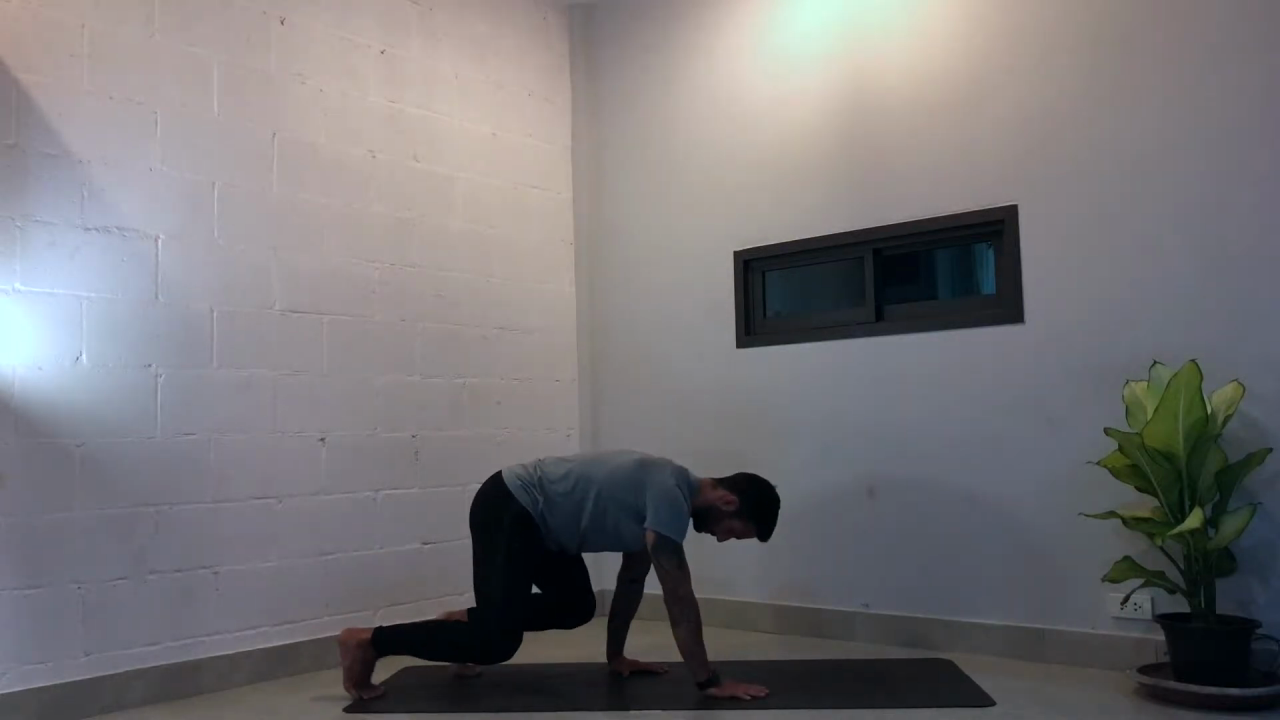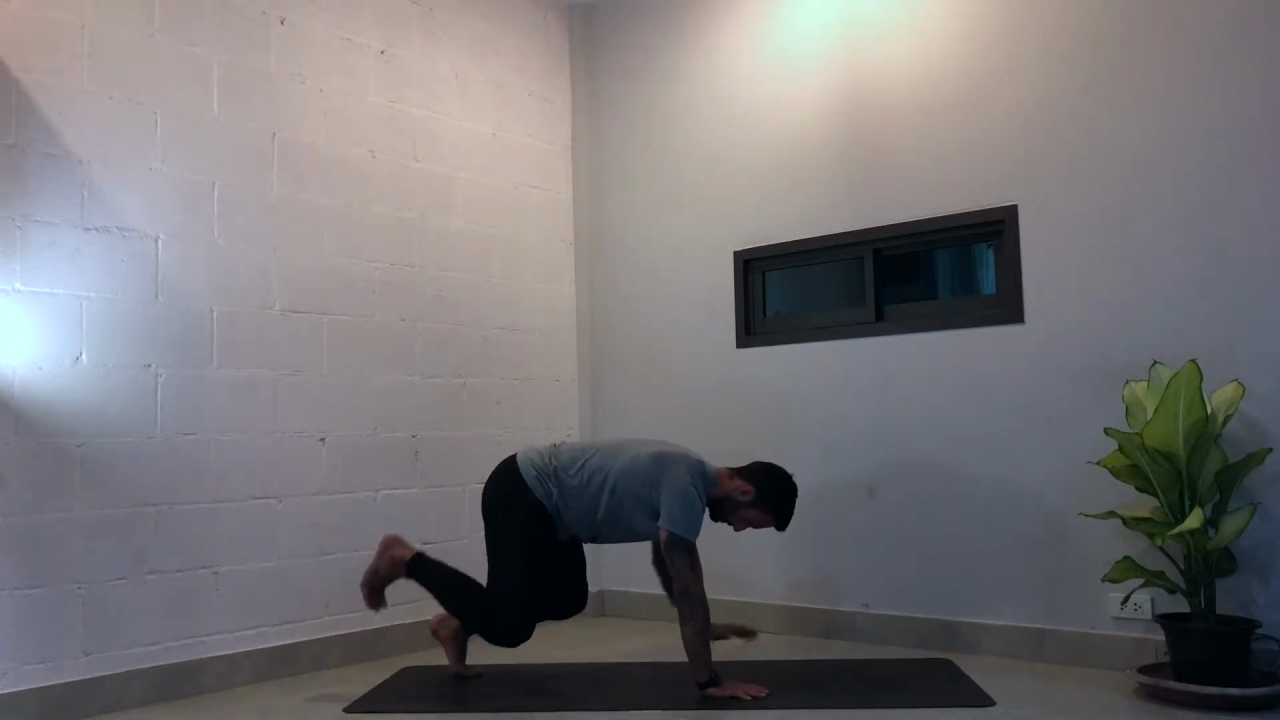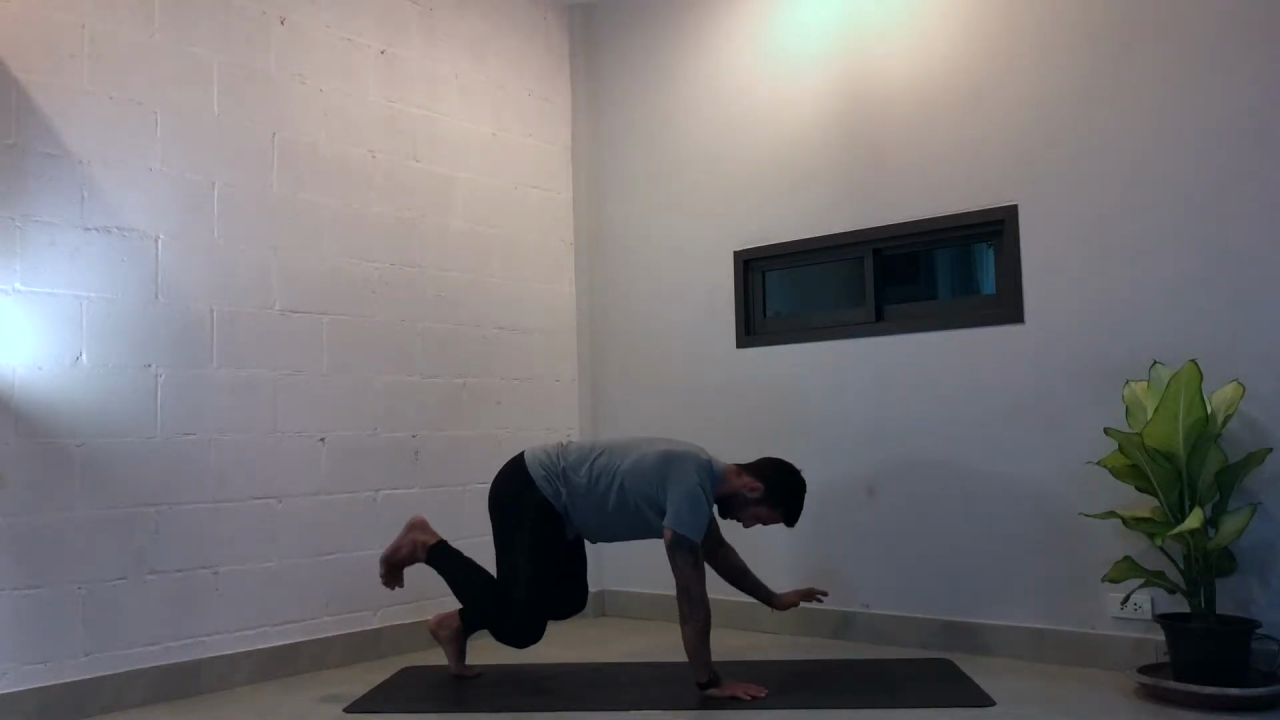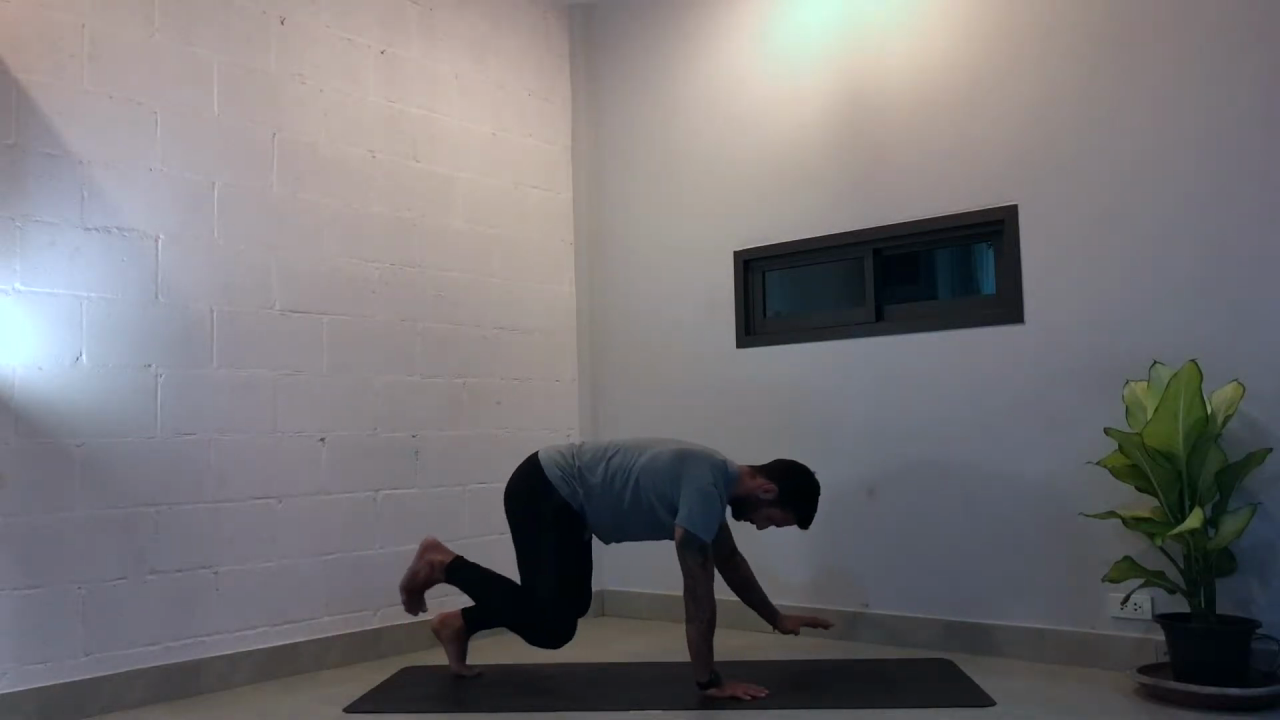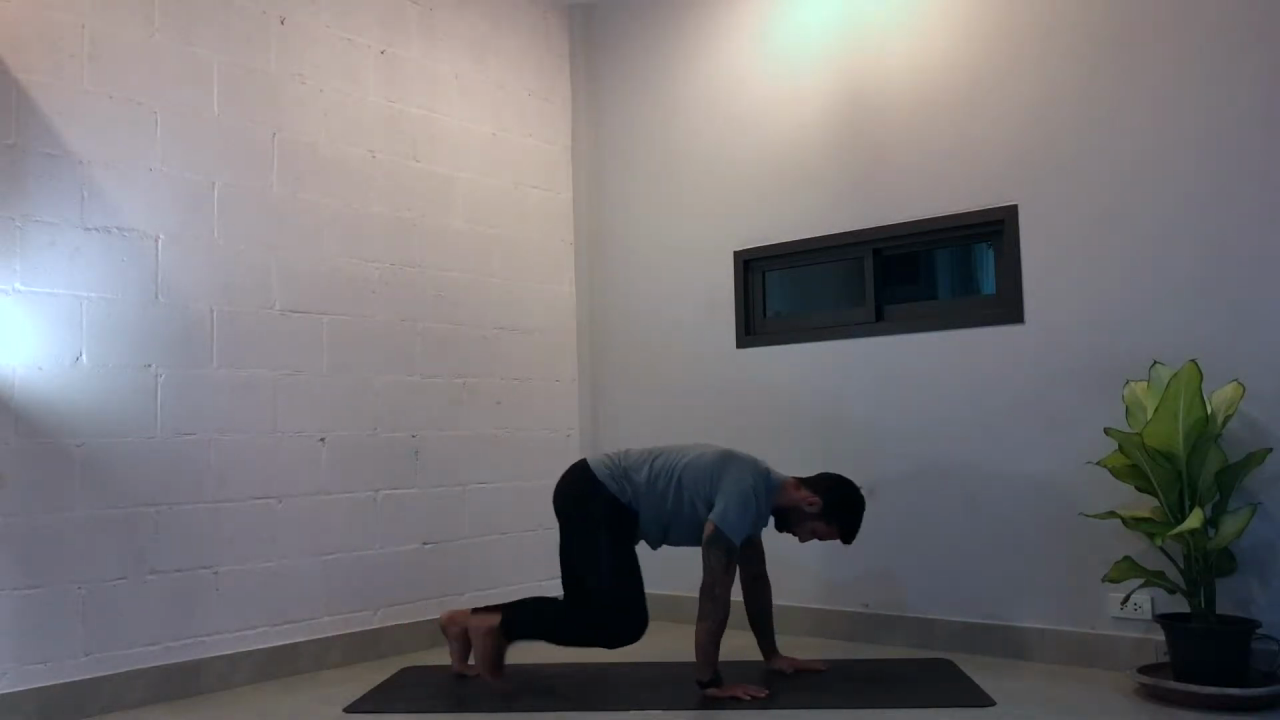
dt=0.5s
person 1, frame 1
left shoulder: (666, 494)
right shoulder: (670, 496)
left elbow: (632, 577)
right elbow: (679, 598)
left wrist: (615, 654)
right wrist: (710, 681)
left hip: (534, 517)
right hip: (509, 509)
left knee: (576, 606)
right knee: (496, 642)
left ankle: (464, 621)
right ankle: (368, 642)
person 1, frame 2
left shoulder: (686, 480)
right shoulder: (685, 489)
left elbow: (664, 561)
right elbow: (689, 590)
left wrist: (705, 629)
right wrist: (708, 680)
left hip: (541, 498)
right hip: (520, 494)
left knee: (569, 599)
right knee: (509, 626)
left ankle: (457, 624)
right ankle: (404, 560)
person 1, frame 3
left shoulder: (700, 476)
right shoulder: (691, 487)
left elbow: (718, 552)
right elbow: (691, 593)
left wrist: (774, 599)
right wrist: (708, 680)
left hip: (549, 497)
right hip: (528, 491)
left knee: (568, 600)
right knee: (520, 626)
left ankle: (455, 624)
right ankle: (427, 544)
person 1, frame 4
left shoulder: (714, 477)
right shoulder: (705, 487)
left elbow: (730, 562)
right elbow: (698, 592)
left wrist: (777, 620)
right wrist: (708, 681)
left hip: (559, 492)
right hip: (543, 491)
left knee: (571, 603)
right knee: (550, 626)
left ankle: (458, 623)
right ankle: (443, 564)
person 1, frame 5
left shoulder: (758, 494)
right shoulder: (746, 490)
left elbow: (754, 578)
right elbow: (715, 590)
left wrist: (771, 654)
right wrist: (709, 679)
left hip: (605, 499)
right hip: (593, 493)
left knee: (585, 612)
right knee: (623, 622)
left ankle: (467, 621)
right ankle: (498, 626)
